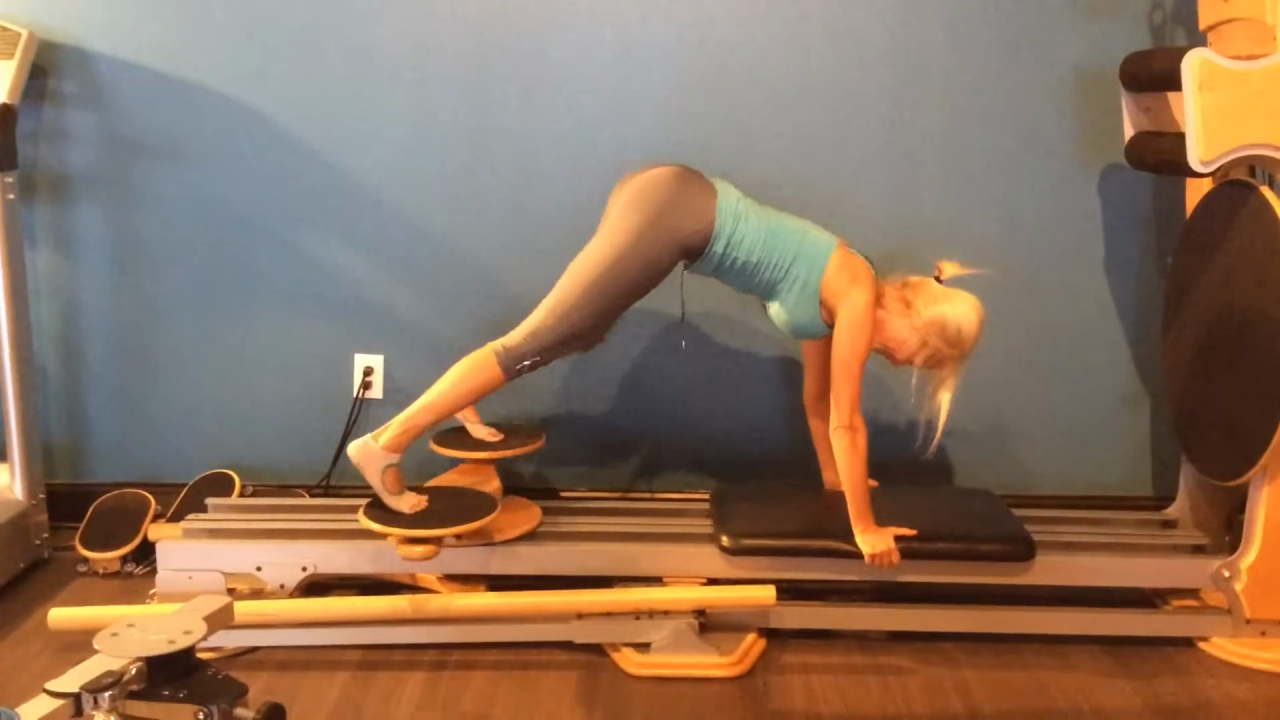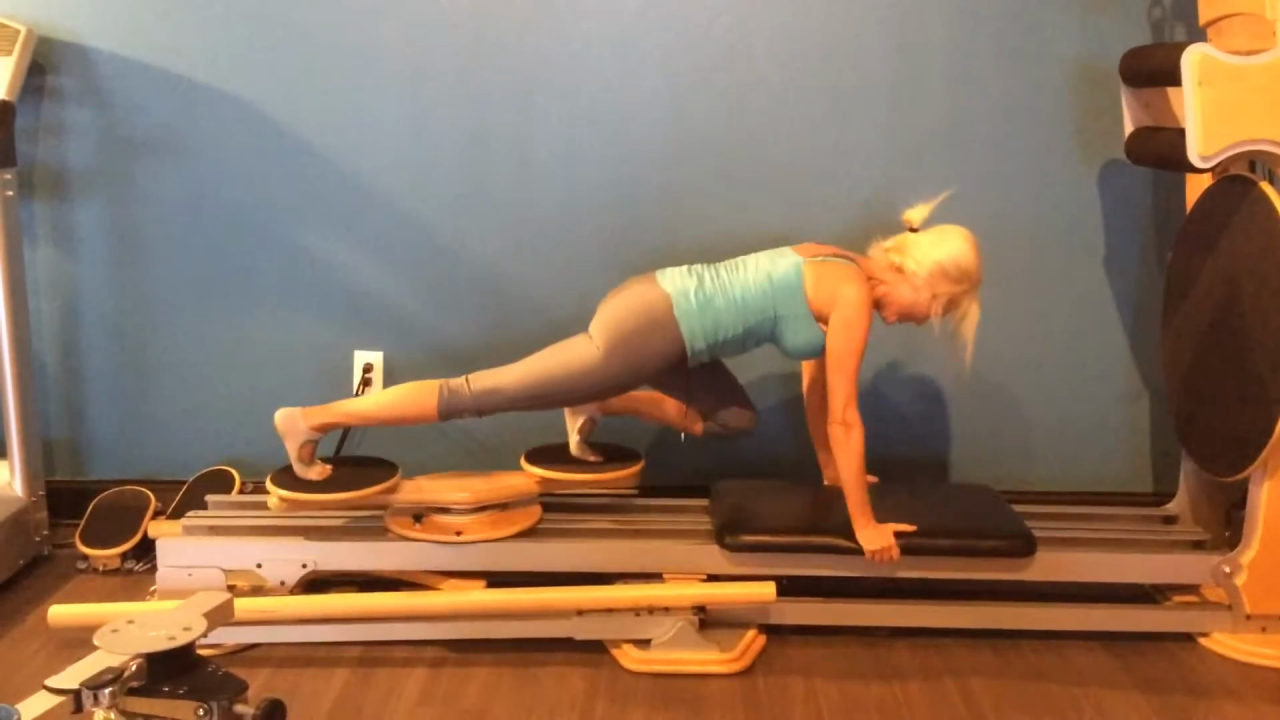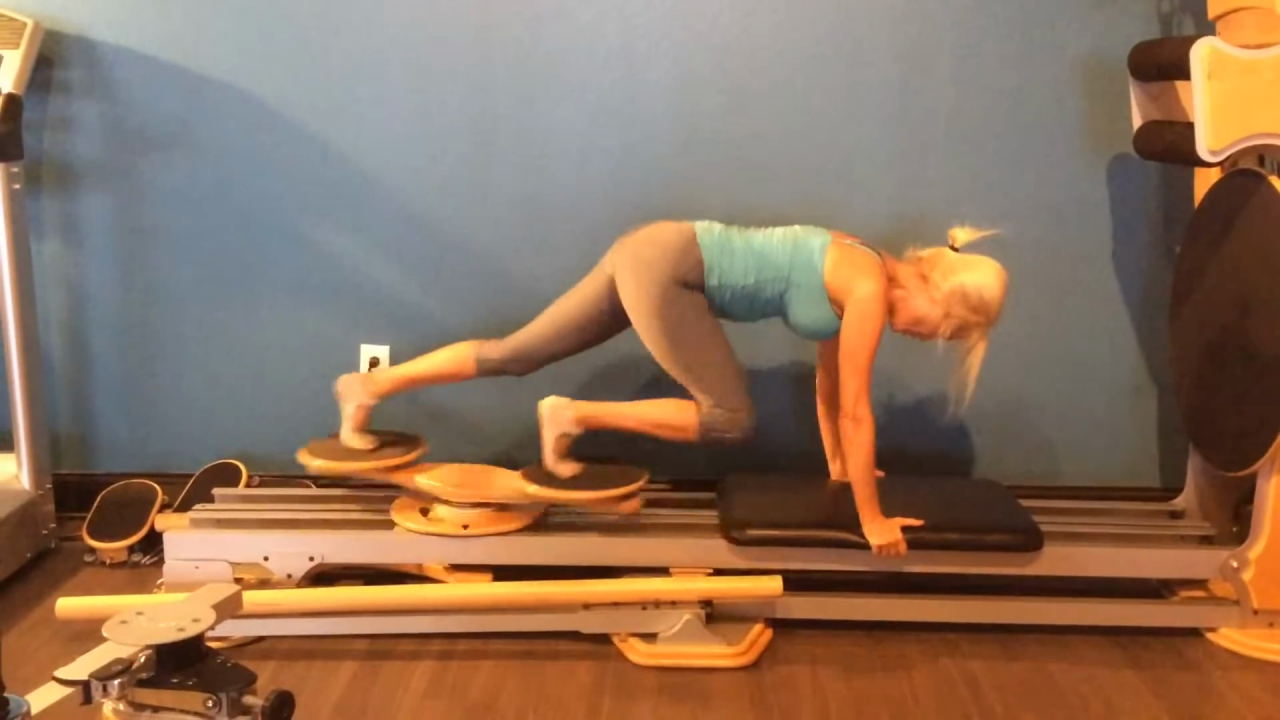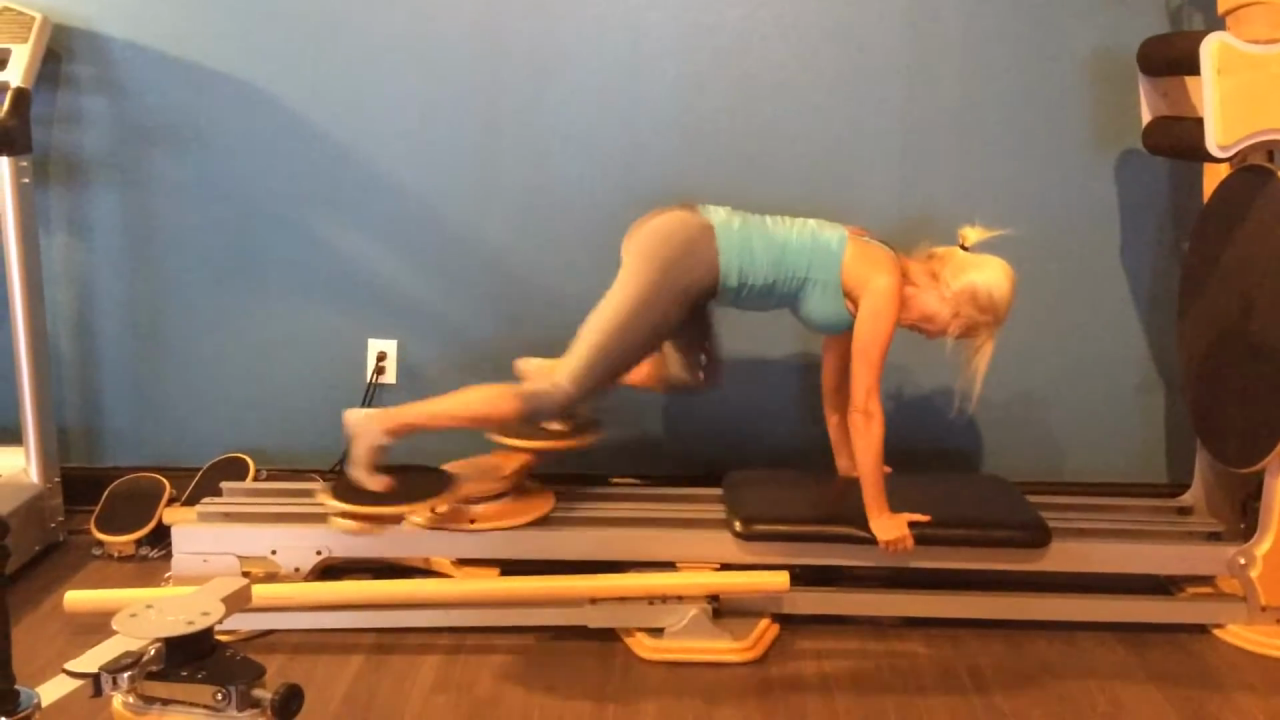
dt=1s
person 1, frame 1
left shoulder: (836, 300)
right shoulder: (860, 297)
left elbow: (817, 401)
right elbow: (846, 421)
left wrist: (832, 478)
right wrist: (864, 527)
left hip: (667, 202)
right hip: (671, 211)
left knee: (582, 333)
right knee: (539, 341)
left ankle: (461, 398)
right ankle: (385, 444)
person 1, frame 2
left shoulder: (836, 268)
right shoulder: (853, 293)
left elbow: (814, 385)
right elbow: (844, 418)
left wrist: (832, 474)
right wrist: (864, 524)
left hip: (655, 303)
right hip: (644, 330)
left knee: (735, 419)
right knee: (479, 394)
left ankle: (597, 404)
right ankle: (309, 420)
person 1, frame 3
left shoulder: (854, 278)
right shoulder: (871, 287)
left elbow: (828, 385)
right elbow: (854, 411)
left wrist: (841, 470)
right wrist: (872, 518)
left hip: (651, 256)
right hip: (665, 265)
left knee: (515, 355)
right knee: (732, 421)
left ankle: (369, 388)
right ankle: (573, 415)
person 1, frame 4
left shoulder: (860, 278)
right shoulder: (888, 285)
left elbow: (834, 378)
right elbow: (864, 407)
left wrist: (847, 465)
right wrist: (879, 515)
left hip: (673, 233)
right hip: (679, 254)
left knee: (694, 373)
right knee: (564, 394)
left ankle: (543, 371)
right ankle: (385, 424)
